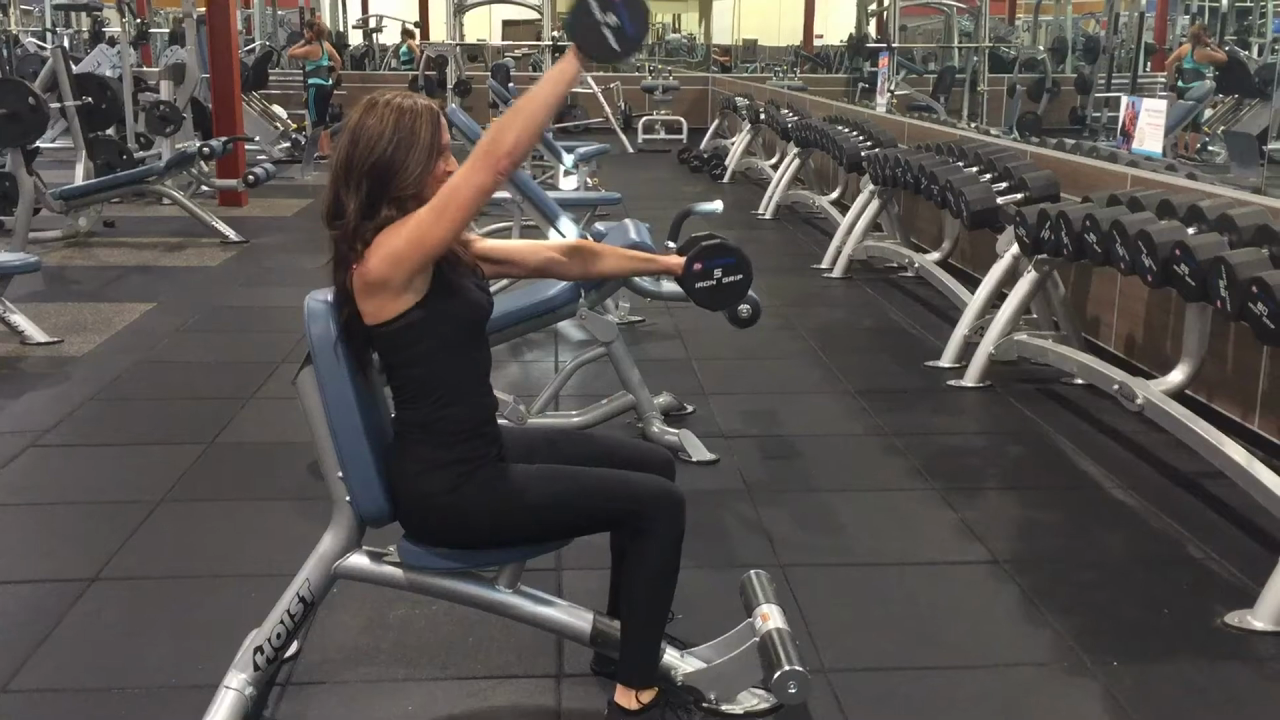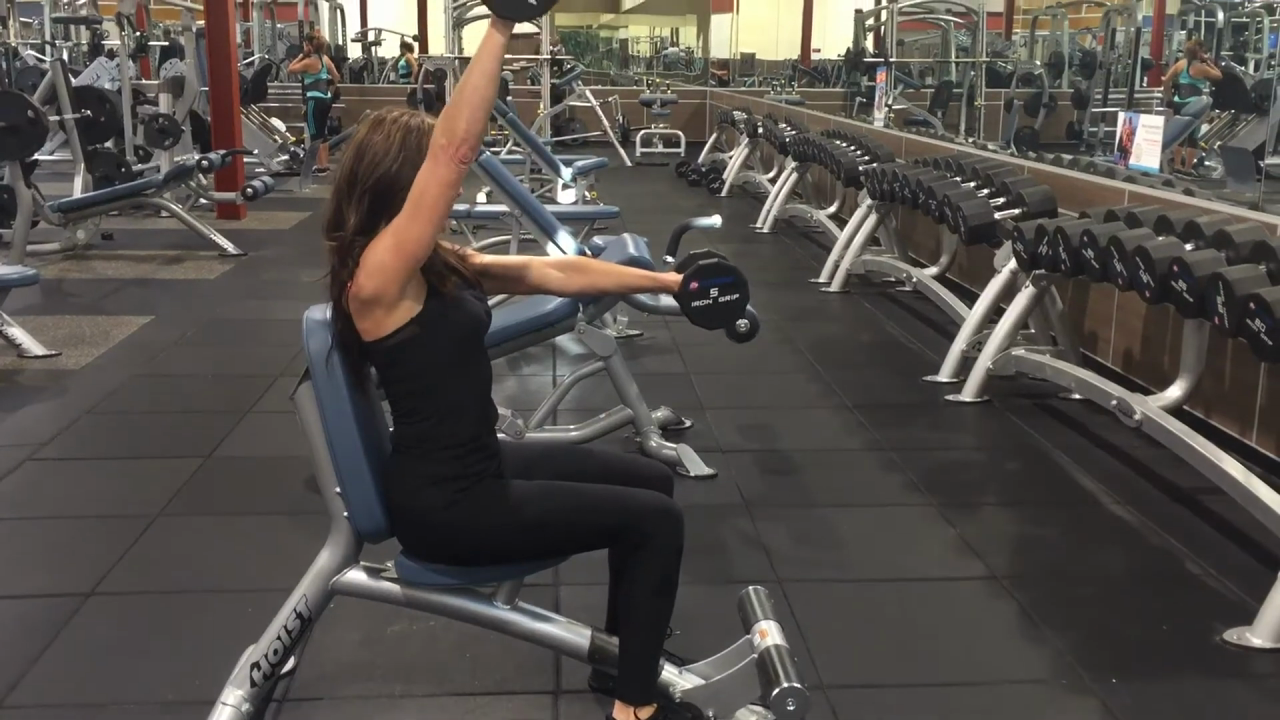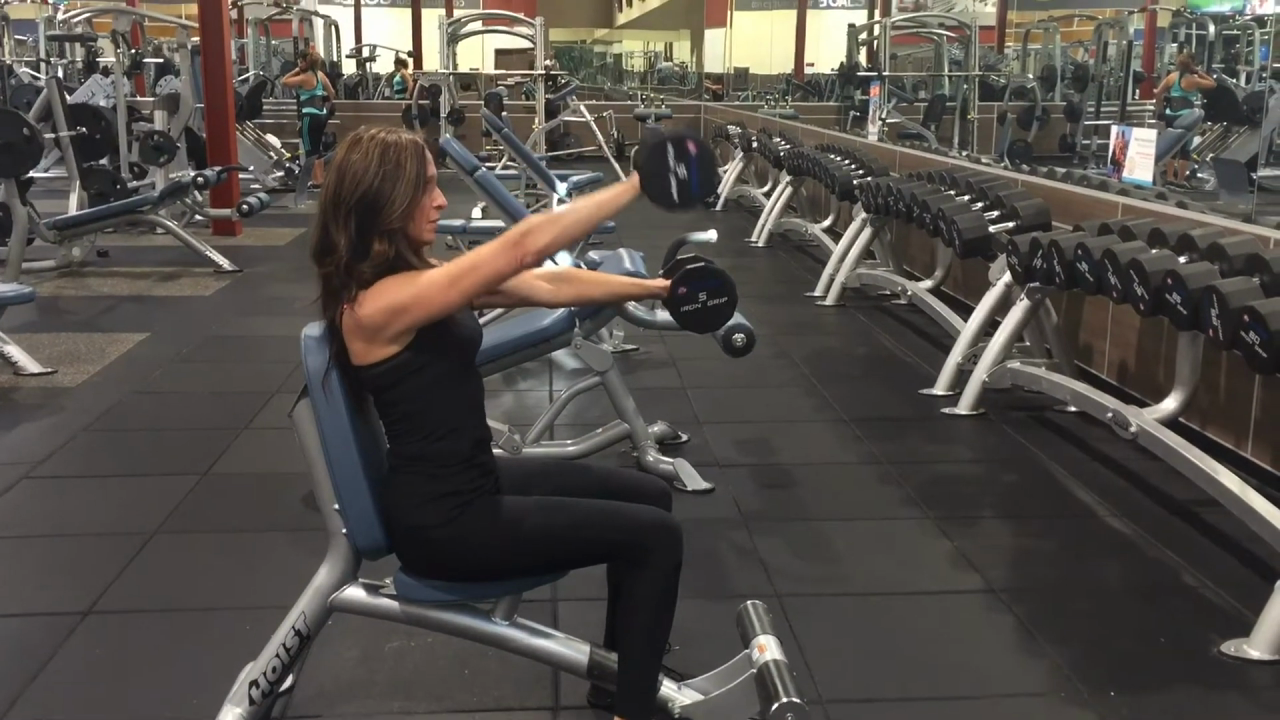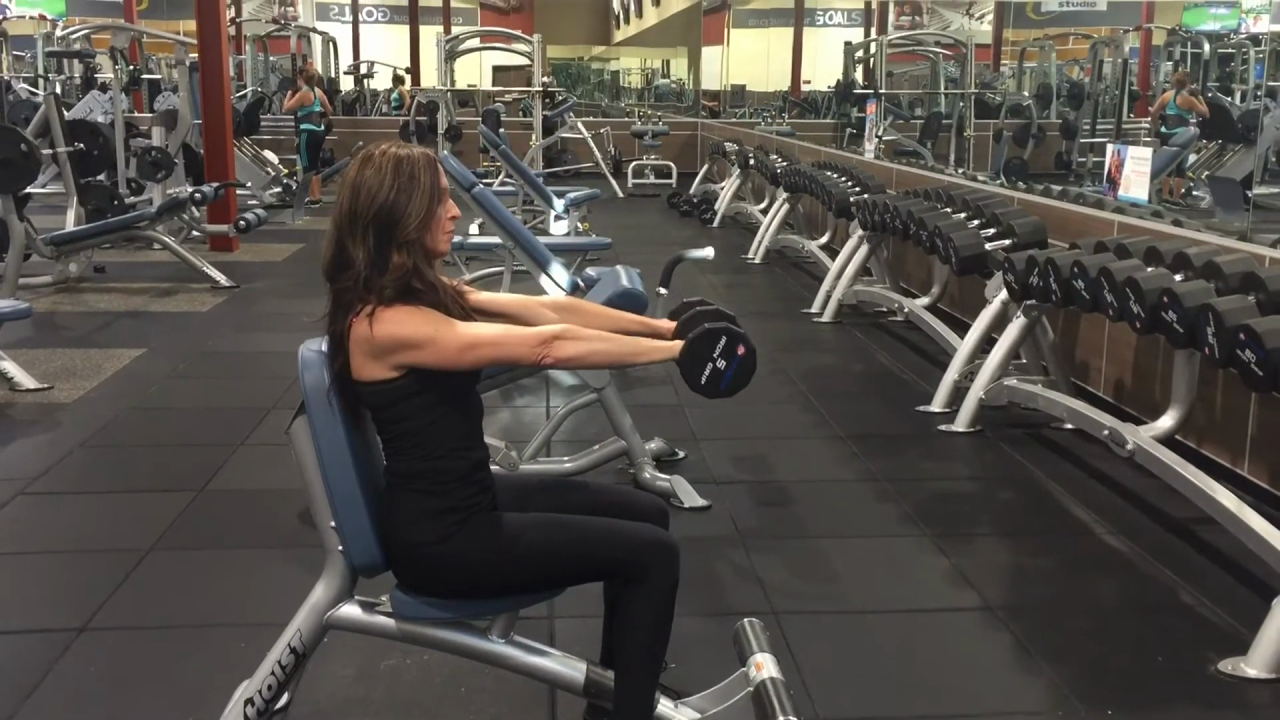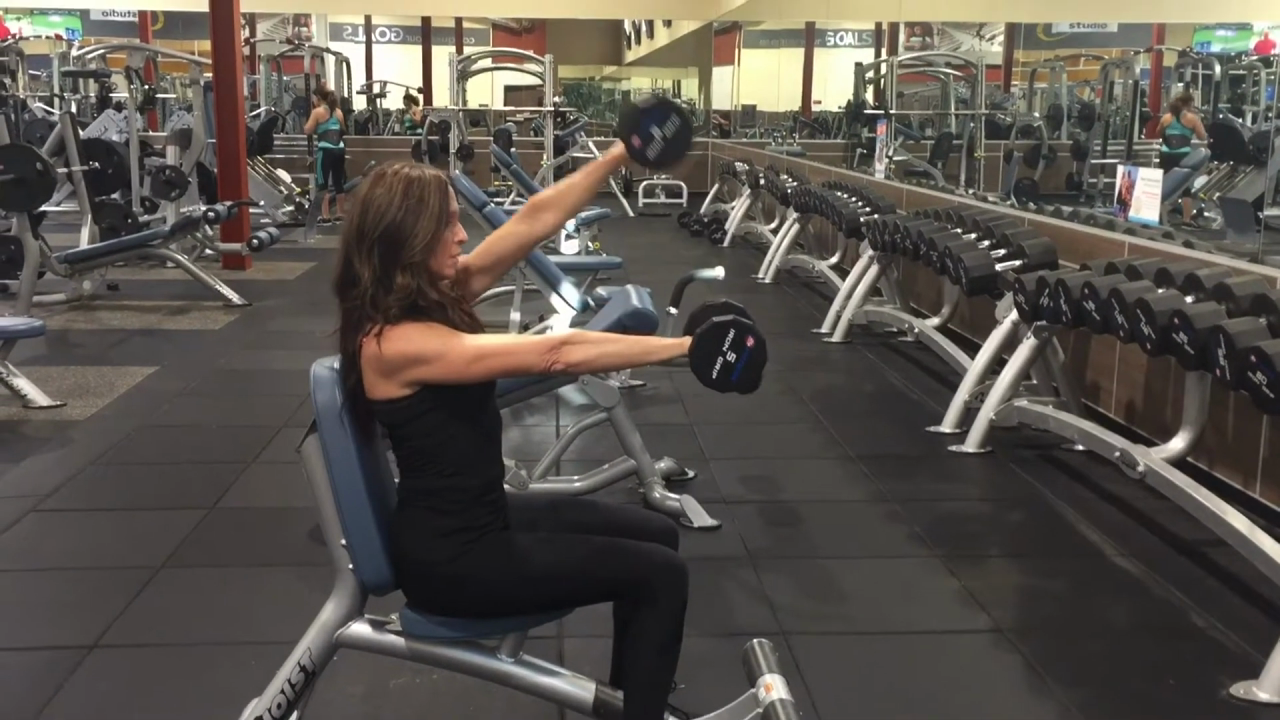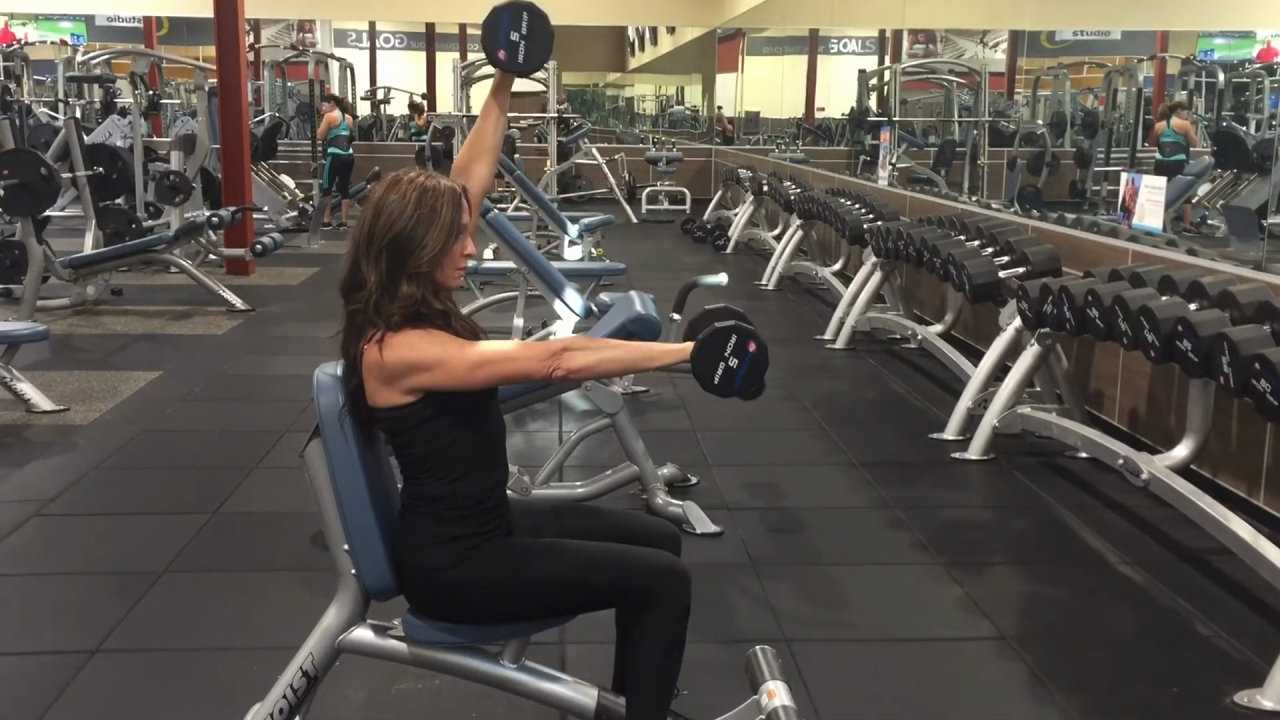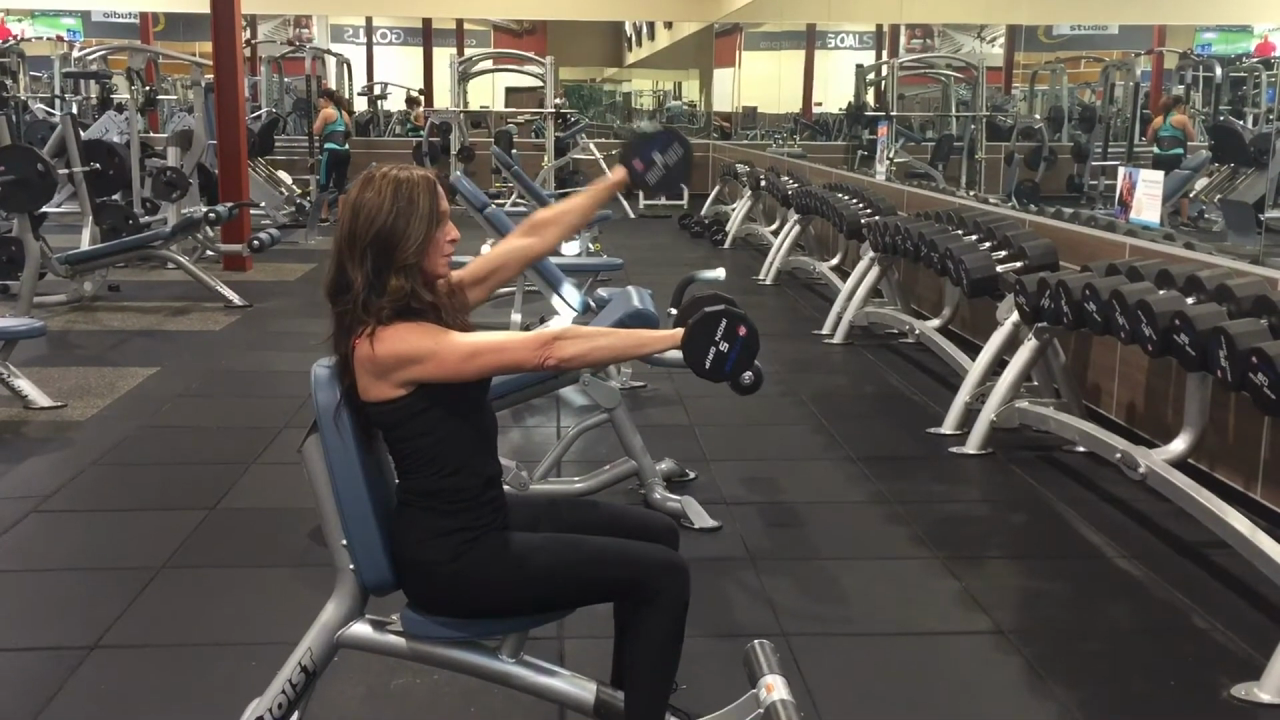
dt=0.7s
person 1, frame 1
left shoulder: (434, 251)
right shoulder: (386, 259)
left elbow: (557, 256)
right elbow: (496, 161)
left wrist: (667, 264)
right wrist: (576, 60)
left hip: (476, 451)
right hip: (447, 488)
left knee: (653, 465)
right knee: (657, 504)
left ankle: (628, 639)
person 1, frame 2
left shoulder: (433, 266)
right shoulder: (379, 274)
left elbow: (557, 272)
right elbow: (456, 152)
left wrist: (667, 281)
right wrist: (497, 33)
left hip: (475, 465)
right hip: (445, 504)
left knee: (652, 482)
right knee: (657, 521)
left ankle: (622, 654)
person 1, frame 3
left shoulder: (413, 279)
right shoulder: (376, 303)
left elbow: (545, 284)
right elbow: (522, 249)
left wrist: (655, 288)
right wrist: (638, 184)
left hip: (471, 479)
right hip: (442, 520)
left knee: (650, 497)
right knee: (656, 535)
person 1, frame 4
left shoulder: (422, 293)
right shoulder: (383, 324)
left elbow: (547, 310)
right elbow: (545, 346)
left wrist: (660, 326)
right wrist: (676, 349)
left hip: (468, 496)
right hip: (439, 537)
left knee: (646, 514)
right knee: (653, 554)
person 1, frame 5
left shoulder: (437, 296)
right shoulder: (394, 342)
left elbow: (533, 221)
right elbow: (554, 354)
left wrist: (617, 158)
right wrist: (684, 347)
left hip: (481, 516)
right hip: (451, 556)
left knee: (655, 536)
right knee: (660, 574)
person 1, frame 6
left shoulder: (416, 307)
right shoulder: (397, 349)
left elbow: (472, 180)
right elbow: (553, 360)
left wrist: (501, 90)
right wrist: (686, 351)
left hip: (483, 522)
right hip: (454, 561)
left knee: (658, 541)
right knee: (664, 581)
person 1, frame 7
left shoulder: (428, 298)
right shoulder: (386, 342)
left elbow: (531, 239)
right elbow: (547, 350)
left wrist: (618, 179)
right wrist: (676, 336)
left hip: (480, 517)
right hip: (449, 557)
left knee: (655, 534)
right knee: (662, 575)
